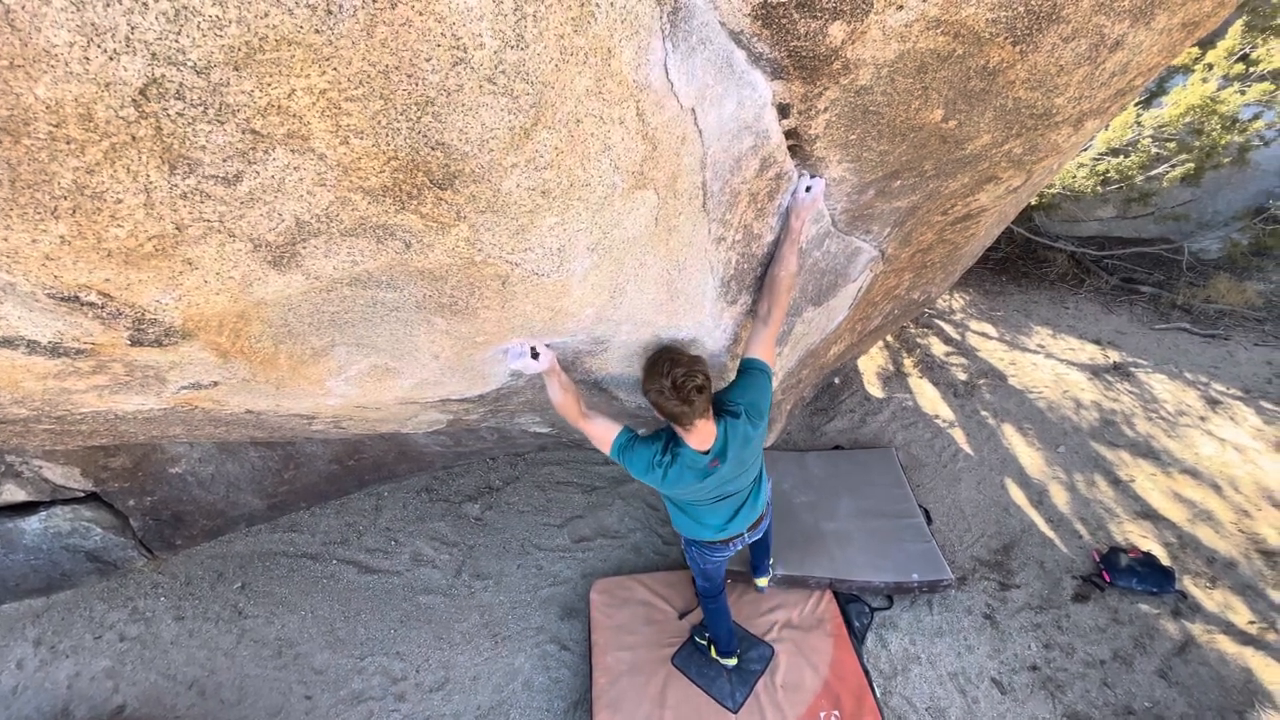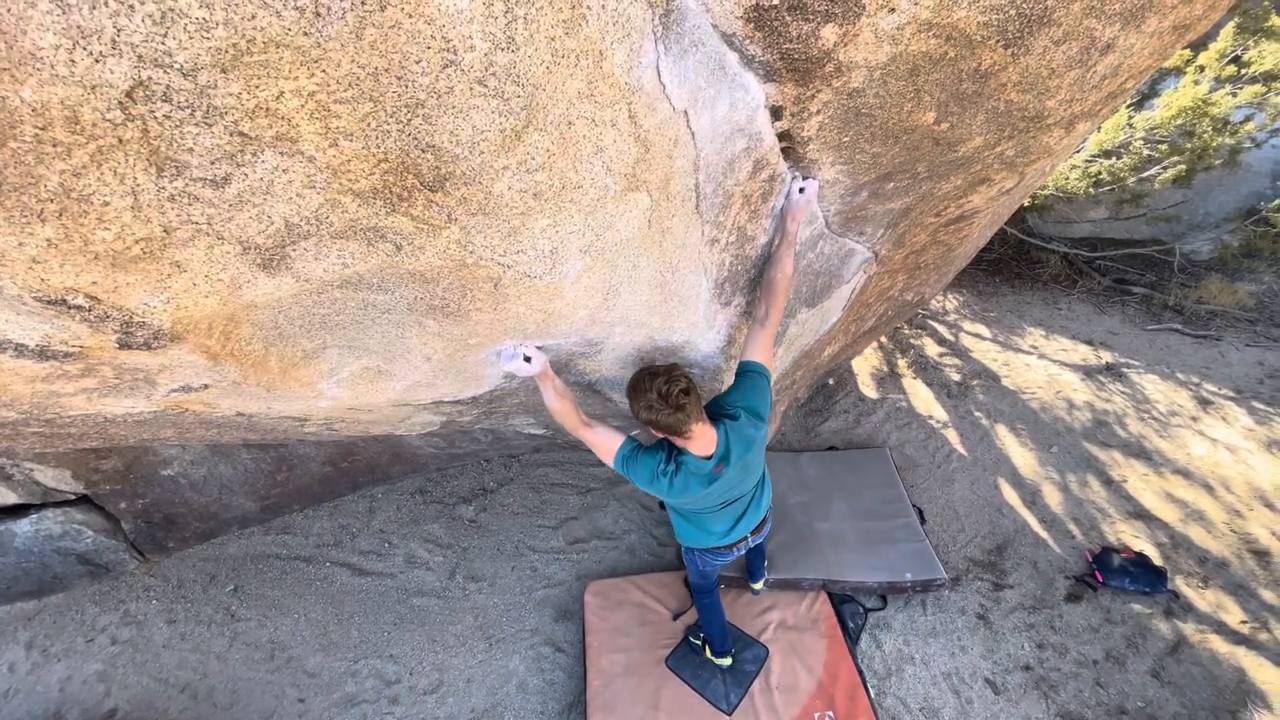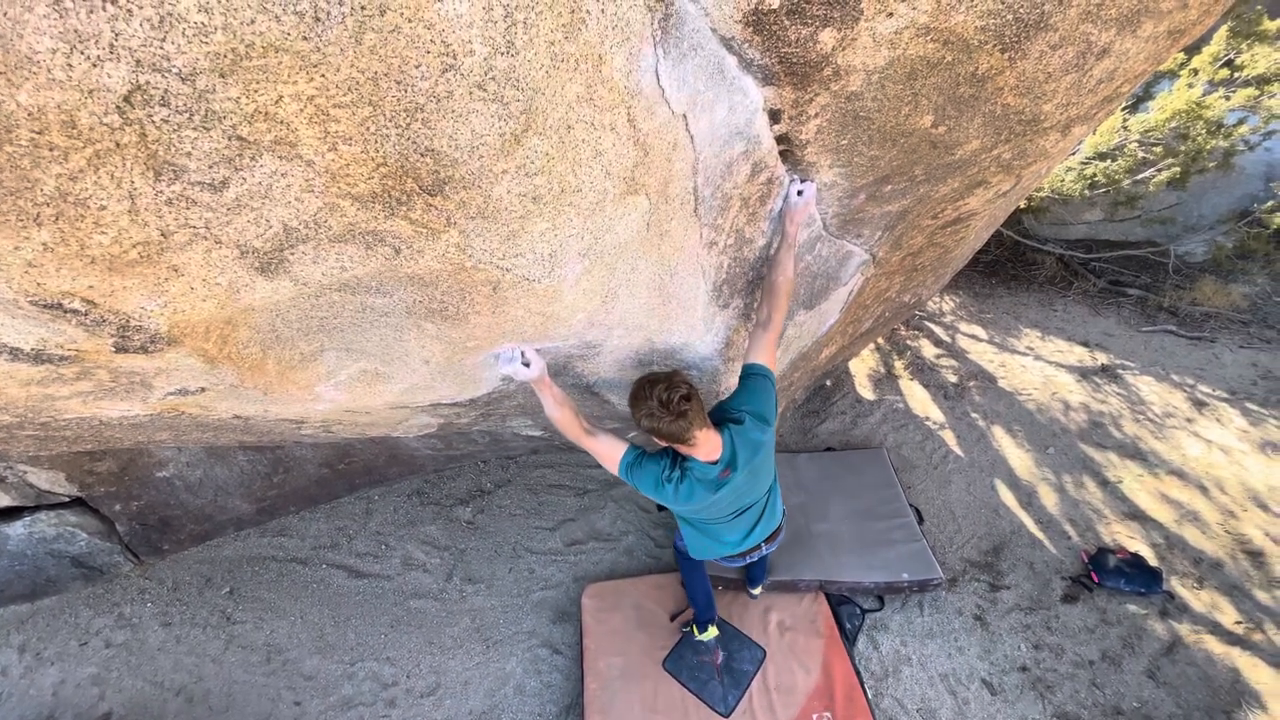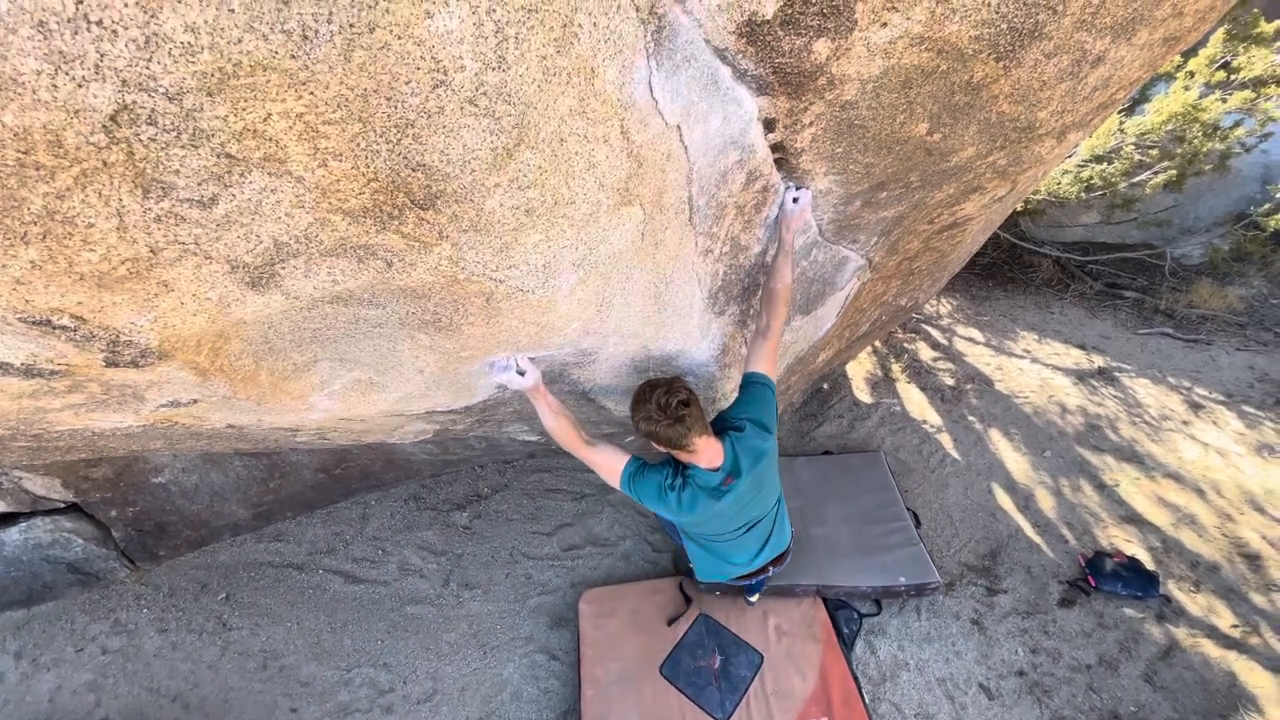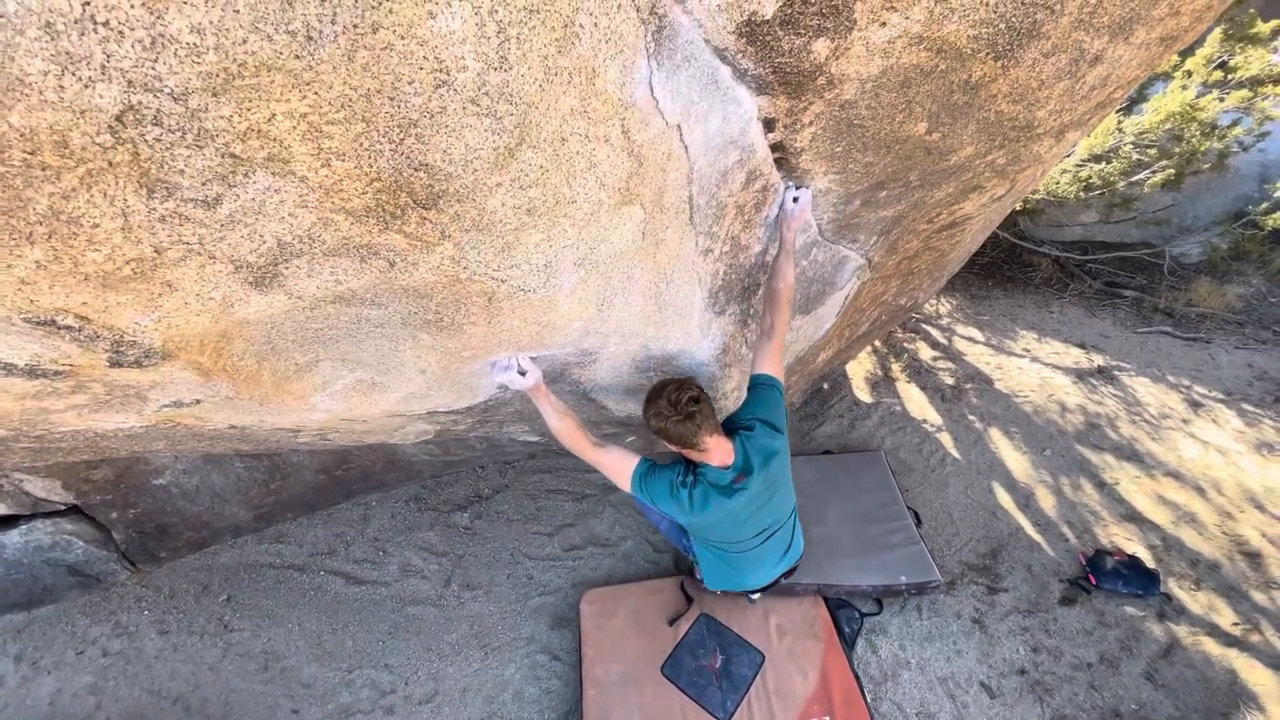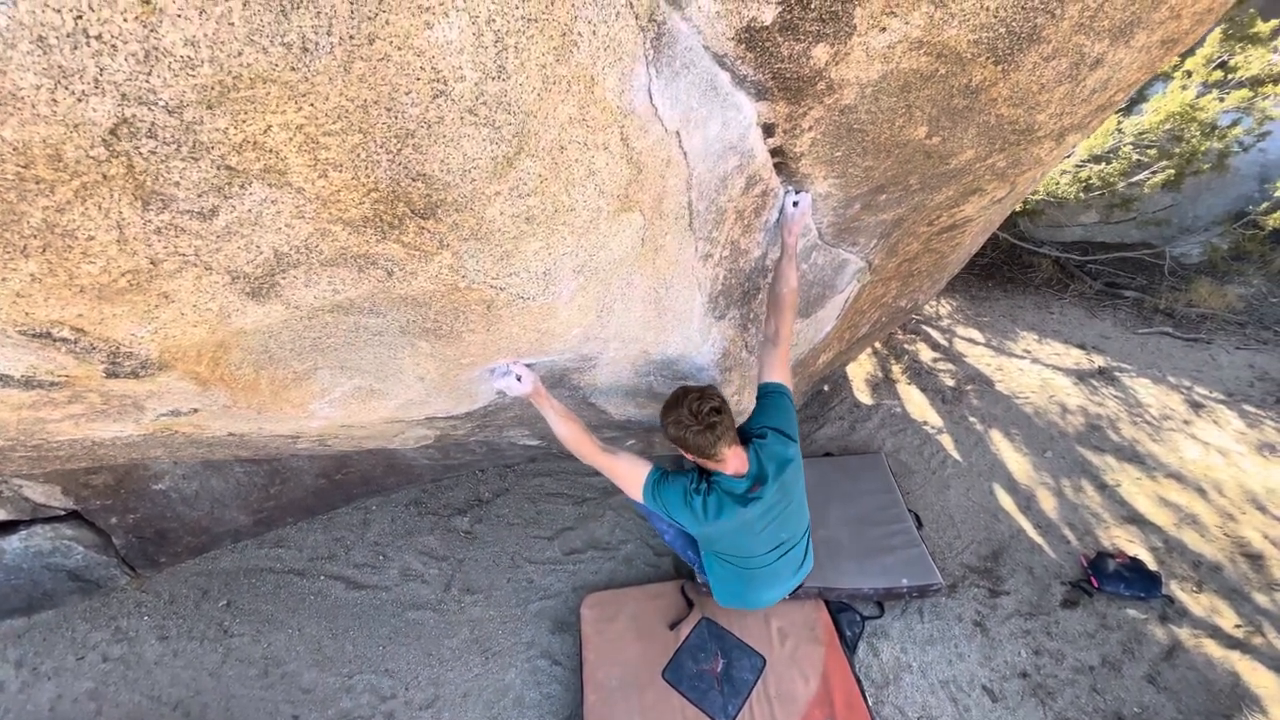
dt=0.4s
person 1, frame 1
left shoulder: (654, 464)
right shoulder: (747, 413)
left elbow: (583, 417)
right elbow: (769, 314)
left wrist: (550, 370)
right wrist: (796, 222)
left hip: (708, 542)
right hip: (757, 518)
left knee: (710, 589)
left ankle: (724, 647)
right ankle: (762, 572)
person 1, frame 2
left shoulder: (660, 474)
right shoulder: (747, 416)
left elbow: (583, 427)
right elbow: (765, 318)
left wrist: (543, 375)
right wrist: (791, 226)
left hip: (710, 546)
right hip: (758, 524)
left knee: (703, 585)
left ankle: (719, 647)
right ankle: (757, 576)
person 1, frame 3
left shoulder: (666, 482)
right shoulder: (753, 421)
left elbow: (585, 434)
right elbow: (769, 322)
left wrist: (540, 382)
right wrist: (791, 228)
left hip: (720, 551)
right hip: (771, 533)
left knee: (684, 544)
left ankle: (704, 623)
right ankle: (756, 581)
person 1, frame 4
left shoulder: (668, 492)
right shoulder: (753, 430)
left elbow: (582, 445)
right elbow: (768, 329)
left wrist: (535, 390)
right wrist: (787, 236)
left hip: (726, 570)
right hip: (777, 552)
right ankle: (753, 588)
person 1, frame 5
left shoulder: (681, 493)
right shoulder: (765, 430)
left elbow: (589, 448)
right elbow: (772, 329)
left wrist: (536, 390)
right wrist: (788, 236)
left hip: (734, 578)
right hip: (788, 559)
left knee: (645, 495)
person 1, frame 6
left shoulder: (694, 501)
right shoulder: (777, 439)
left elbow: (597, 455)
right elbow: (777, 335)
left wrist: (537, 395)
right wrist: (790, 240)
left hip: (744, 593)
right hip: (798, 569)
left knee: (641, 494)
left ankle: (708, 575)
